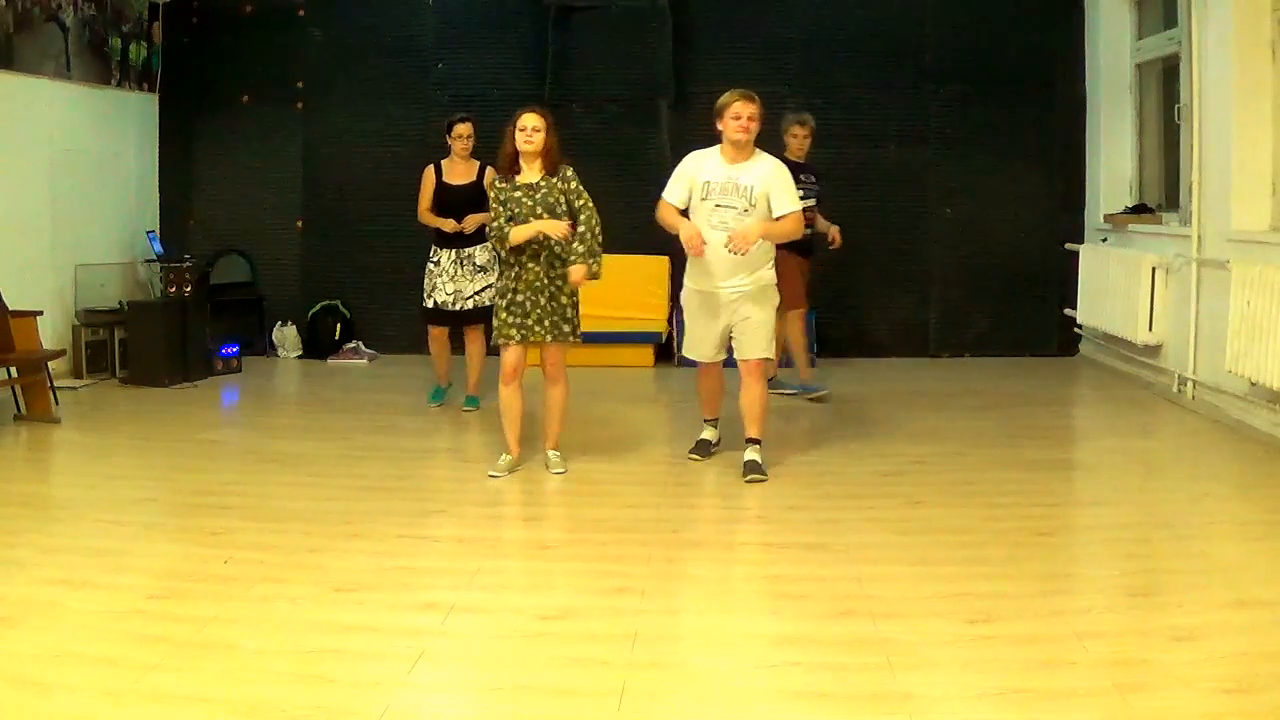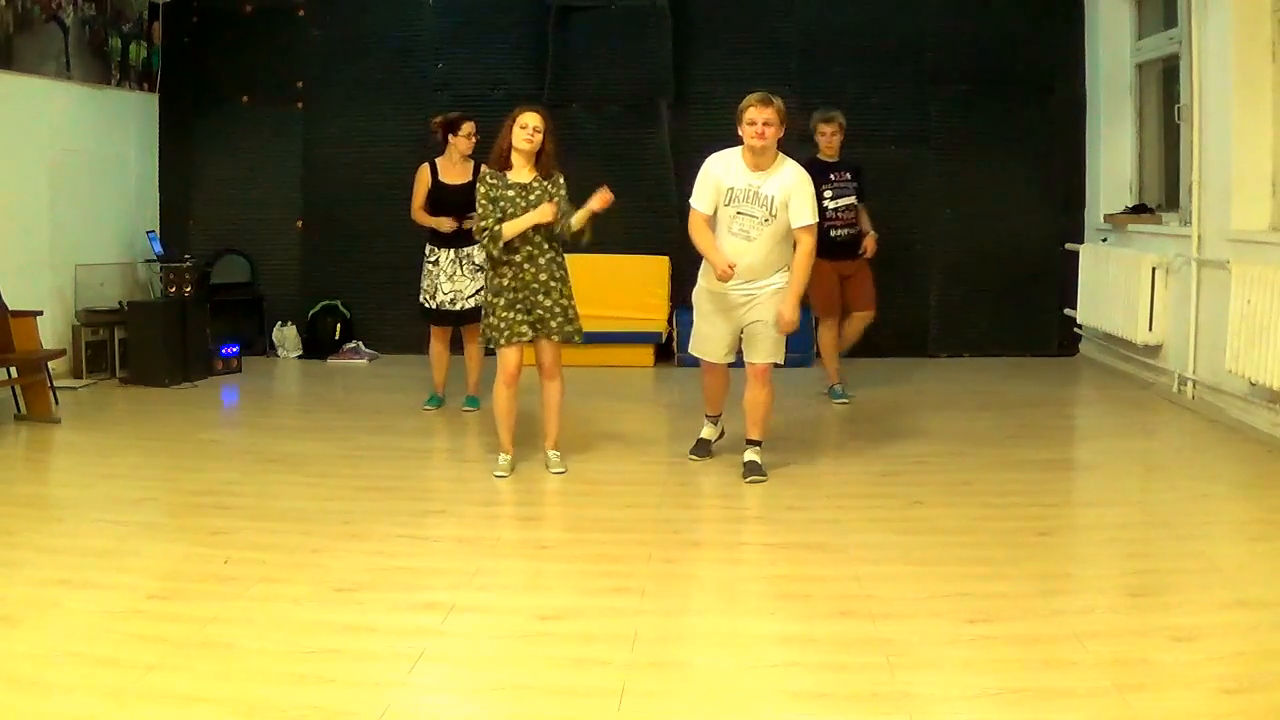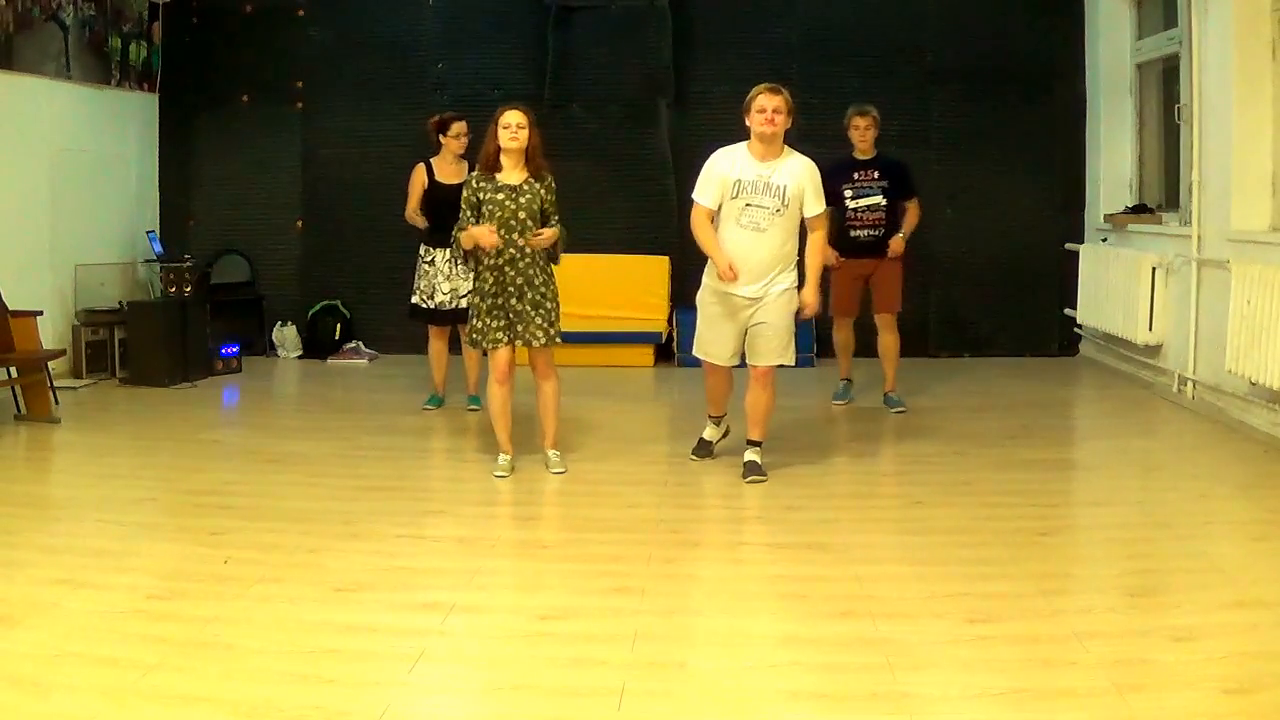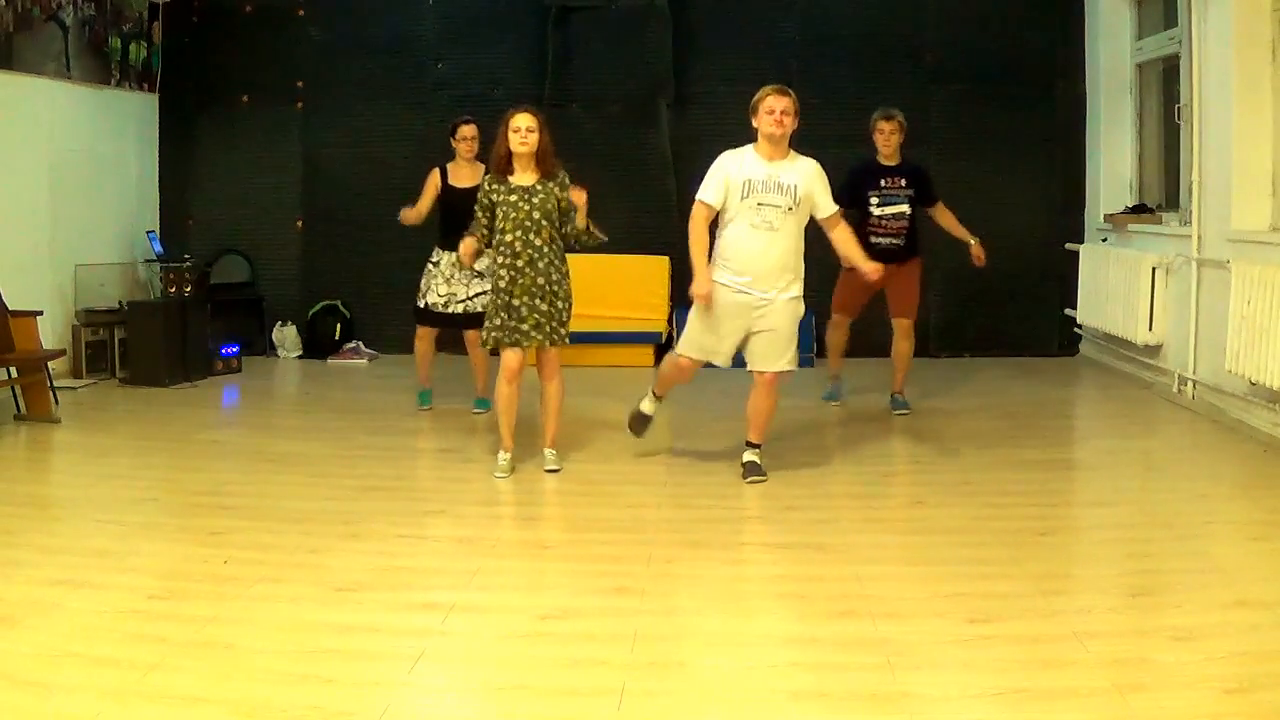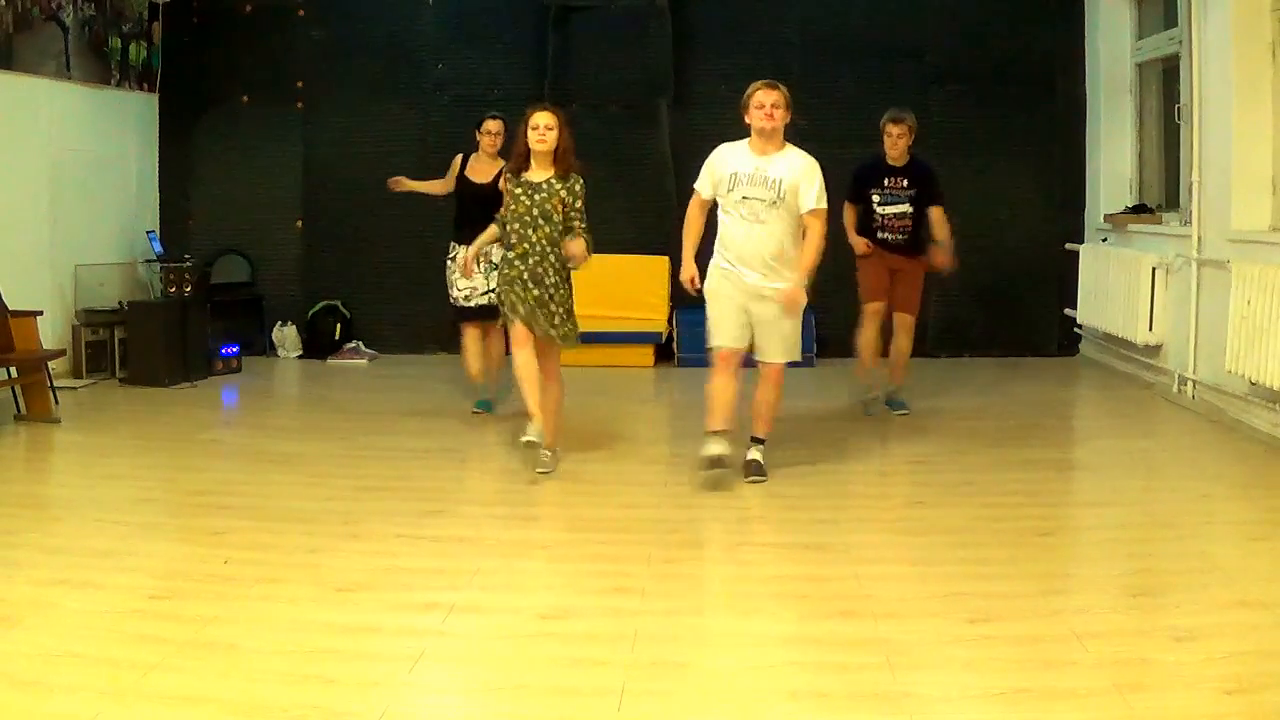
dt=0.5s
person 1, frame 1
left shoulder: (773, 169)
right shoulder: (695, 162)
left elbow: (795, 226)
right elbow: (664, 209)
left wrist: (758, 230)
right wrist: (683, 226)
left hip: (755, 288)
right hip: (703, 286)
left knee: (753, 366)
right knee: (707, 362)
left ankle: (753, 450)
right ankle: (710, 429)
person 1, frame 2
left shoulder: (795, 178)
right shoulder: (717, 165)
left elbow: (805, 242)
right elbow: (697, 221)
left wrist: (792, 299)
right wrist: (715, 259)
left hip: (768, 290)
right hip: (717, 287)
left knee: (760, 369)
right knee: (712, 362)
left ankle: (753, 451)
right ankle: (712, 424)
person 1, frame 3
left shoulder: (804, 169)
right shoulder: (722, 161)
left elbow: (817, 229)
right elbow: (699, 218)
left wrist: (812, 285)
right wrist: (719, 259)
left hip: (776, 291)
right hip: (723, 287)
left knee: (763, 372)
right knee: (715, 364)
left ankle: (753, 451)
right ankle: (715, 425)
person 1, frame 4
left shoulder: (810, 171)
right shoulder: (729, 163)
left elbow: (835, 224)
right elbow: (700, 218)
left wrist: (861, 261)
right wrist: (701, 272)
left hip: (781, 295)
right hip: (727, 287)
left knee: (768, 376)
right knee: (688, 360)
left ankle: (752, 451)
right ankle: (652, 398)
person 1, frame 5
left shoulder: (804, 165)
right shoulder: (724, 155)
left elbow: (816, 228)
right elbow: (697, 207)
left wrist: (799, 282)
right wrist: (688, 259)
left hip: (781, 284)
right hip: (728, 276)
left knee: (772, 367)
right knee: (725, 357)
left ankle: (756, 448)
right ankle: (716, 443)
person 2, frame 1
left shoulder: (564, 175)
right shoulder: (502, 184)
left elbow: (588, 216)
right elbow: (497, 237)
left wrist: (582, 260)
right wrist: (538, 226)
left hip: (555, 283)
right hip: (516, 283)
left knee: (554, 368)
right knee: (510, 368)
left ankle: (552, 447)
right ankle: (512, 451)
person 2, frame 2
left shoulder: (553, 179)
right shoulder: (490, 178)
left elbow: (568, 227)
right elbow: (486, 233)
left wrist: (590, 208)
right wrist: (531, 217)
left hip: (549, 281)
right hip: (507, 283)
left knee: (550, 366)
right knee: (508, 368)
left ankle: (552, 447)
right ankle: (505, 450)
person 2, frame 3
left shoulder: (543, 180)
right shoulder: (478, 181)
left elbow: (554, 226)
right elbow: (460, 237)
left wrist: (551, 235)
right wrist: (475, 235)
left hip: (535, 283)
right hip: (493, 285)
left knee: (543, 366)
right knee: (500, 368)
left ankle: (551, 446)
right ankle: (504, 451)
person 2, frame 4
left shoulder: (556, 181)
right shoulder: (493, 183)
left elbow: (575, 236)
right elbow: (481, 228)
left wrist: (581, 211)
right wrist: (468, 247)
left hip: (549, 283)
right hip: (509, 284)
left knee: (549, 365)
right knee: (510, 367)
left ankle: (550, 446)
right ankle: (506, 448)
person 2, frame 5
left shoulder: (571, 182)
right shoulder: (512, 177)
left elbow: (579, 234)
left wrist: (579, 246)
right wrist: (477, 245)
left hip: (552, 279)
right hip: (515, 275)
left knee: (549, 362)
right knee: (521, 338)
left ankle: (548, 443)
right ankle: (536, 422)
person 3, frame 1
left shoulder: (811, 173)
left wrist: (830, 227)
left hip: (803, 252)
right hip: (782, 251)
left knee: (783, 315)
right knee: (795, 312)
left ankle: (770, 376)
right ankle: (806, 379)
person 3, frame 2
left shoulder: (853, 170)
right shoulder: (807, 172)
left wrist: (869, 233)
left hip: (855, 255)
right hip: (822, 257)
left knee: (864, 314)
right knee: (828, 319)
left ankle: (832, 361)
right ankle: (833, 382)
person 3, frame 3
left shoulder: (894, 167)
right shoulder: (835, 170)
left elbow: (913, 207)
left wrist: (902, 235)
left hip: (885, 257)
right hip: (846, 258)
left knee: (886, 321)
right knee: (842, 320)
left ankle: (890, 390)
right ankle: (844, 379)
person 3, frame 4
left shoulder: (918, 176)
right shoulder: (859, 174)
left elbow: (940, 211)
left wrist: (971, 240)
left hip: (905, 262)
left knee: (904, 326)
right knee: (839, 319)
left ankle: (897, 392)
right ankle: (833, 376)
person 3, frame 5
left shoulder: (924, 174)
right shoulder: (866, 171)
left elbow: (937, 216)
right elbow: (849, 207)
left wrist: (943, 247)
right wrist: (853, 236)
left hip: (911, 256)
right hip: (875, 252)
left knee: (905, 322)
right knee: (873, 311)
left ankle: (893, 391)
right ankle: (869, 385)
person 4, frame 1
left shoulder: (486, 172)
right shoulder: (433, 171)
right elbow: (423, 212)
left wrist: (481, 218)
right wrist: (441, 222)
left hip: (478, 255)
right hip: (443, 255)
left knee: (474, 328)
right knee: (436, 329)
left ankle: (472, 391)
right ankle: (442, 382)
person 4, frame 2
left shoulder: (481, 171)
right shoulder: (427, 171)
right elbow: (416, 210)
right wrist: (435, 221)
left hip: (473, 254)
right hip: (439, 255)
left knee: (472, 326)
right knee: (439, 328)
left ankle: (472, 392)
right ankle: (438, 391)
person 4, frame 3
right shoulder: (423, 170)
right elbow: (411, 211)
right wrist: (415, 218)
left hip: (467, 254)
right hip: (435, 255)
left knee: (469, 325)
right knee: (437, 327)
left ankle: (473, 392)
right ankle: (438, 391)
person 4, frame 4
right shoulder: (439, 175)
right elbow: (422, 211)
right wrist: (407, 217)
right hip: (444, 257)
left knee: (473, 332)
right knee: (426, 328)
left ankle: (482, 394)
right ankle: (425, 387)
person 4, frame 5
left shoulder: (507, 173)
right shoulder: (460, 161)
right elbow: (446, 186)
right wrist: (409, 184)
left hip: (493, 251)
right hip: (460, 251)
left knee: (492, 322)
right knee: (470, 321)
left ankle: (485, 393)
right ankle: (482, 386)
